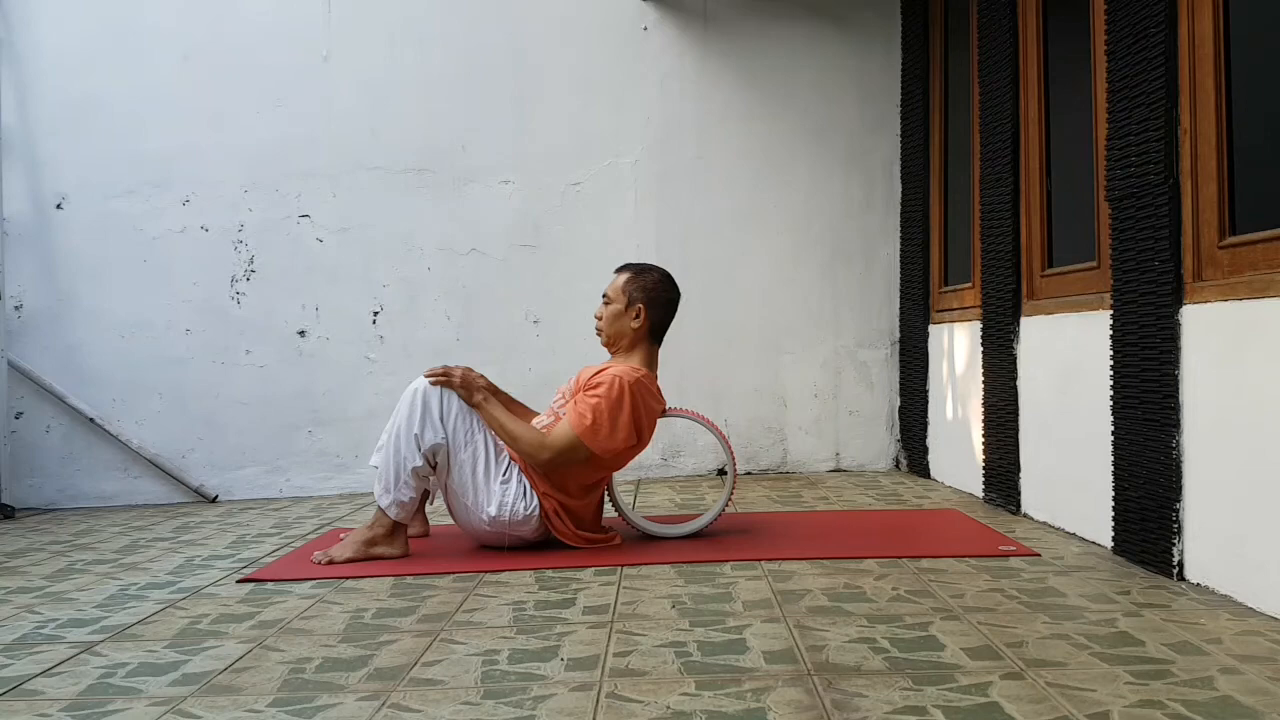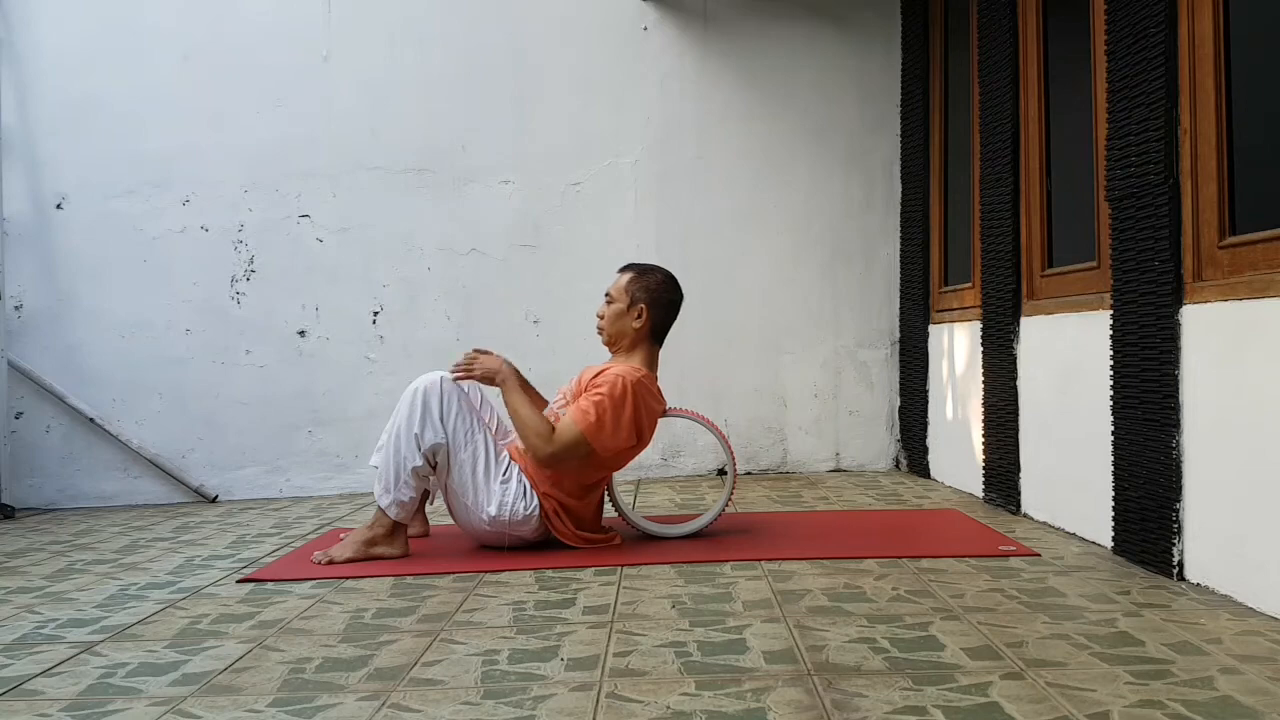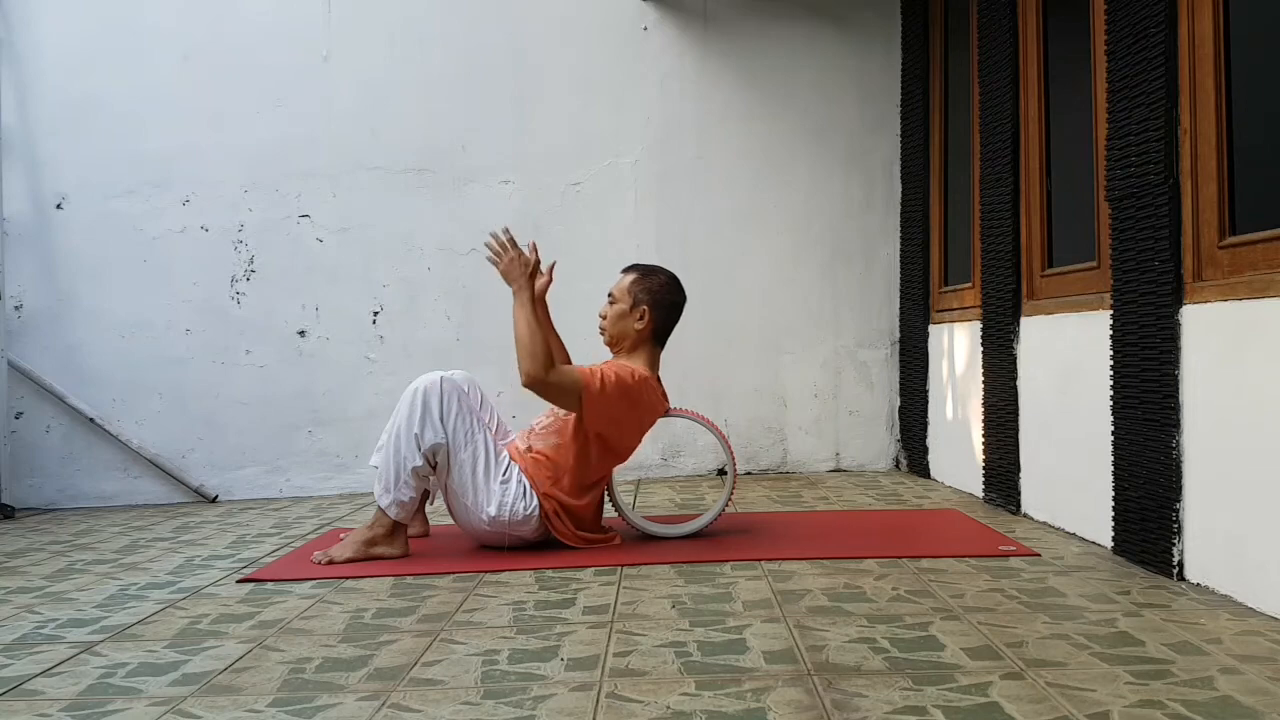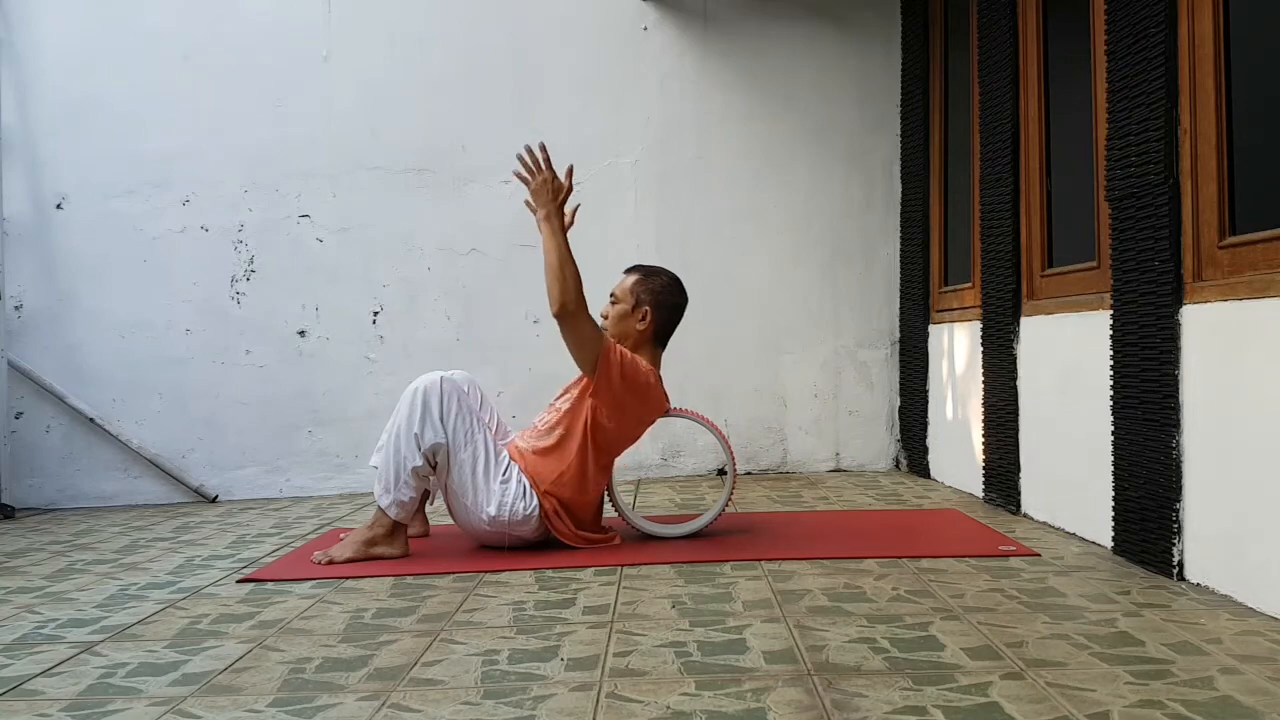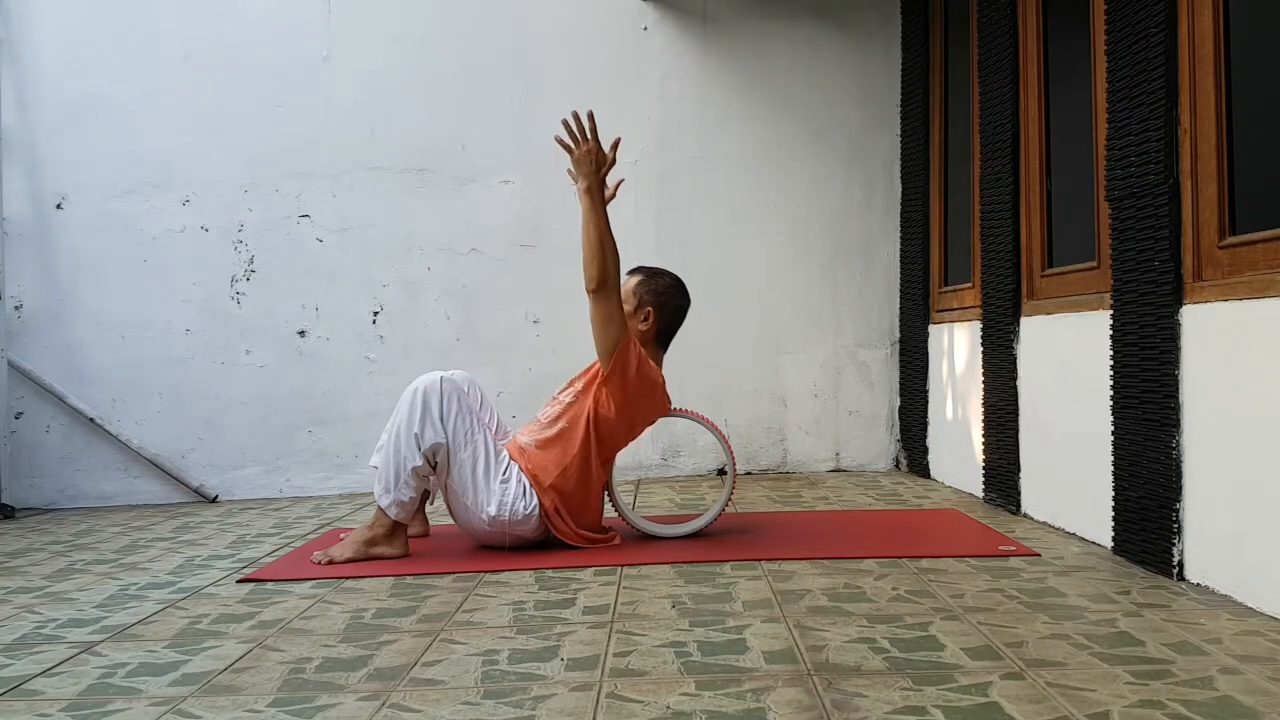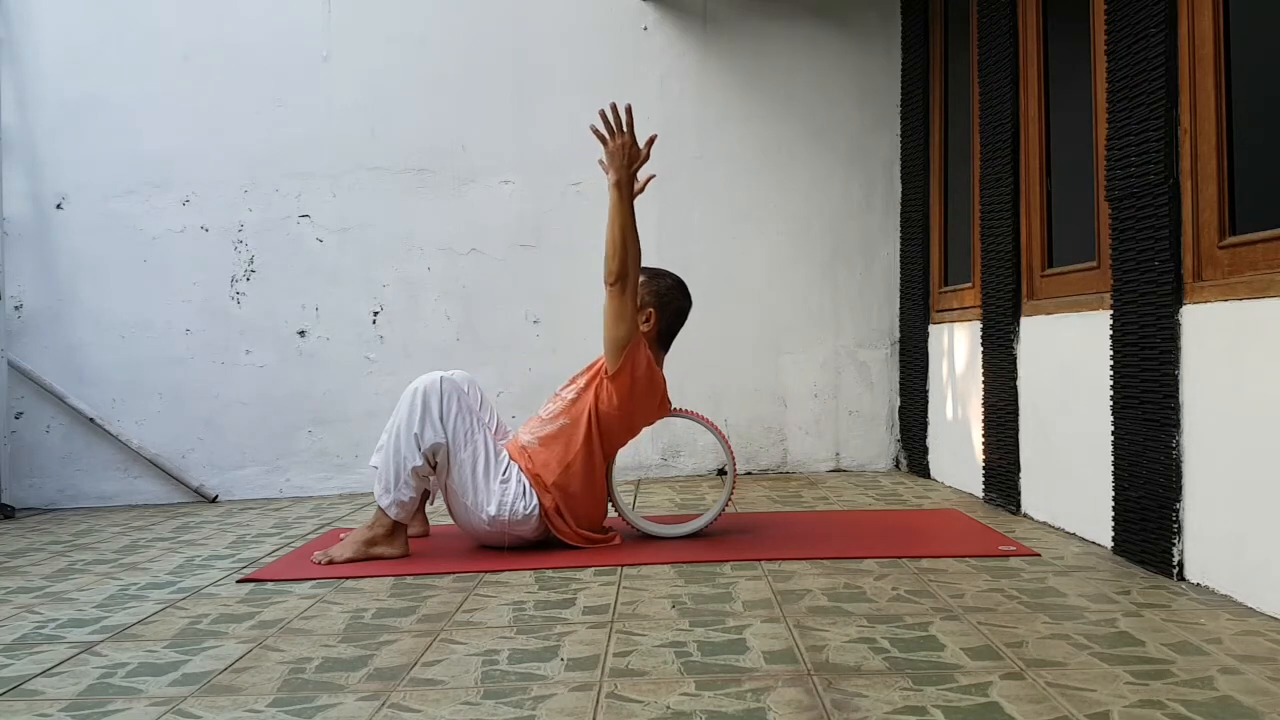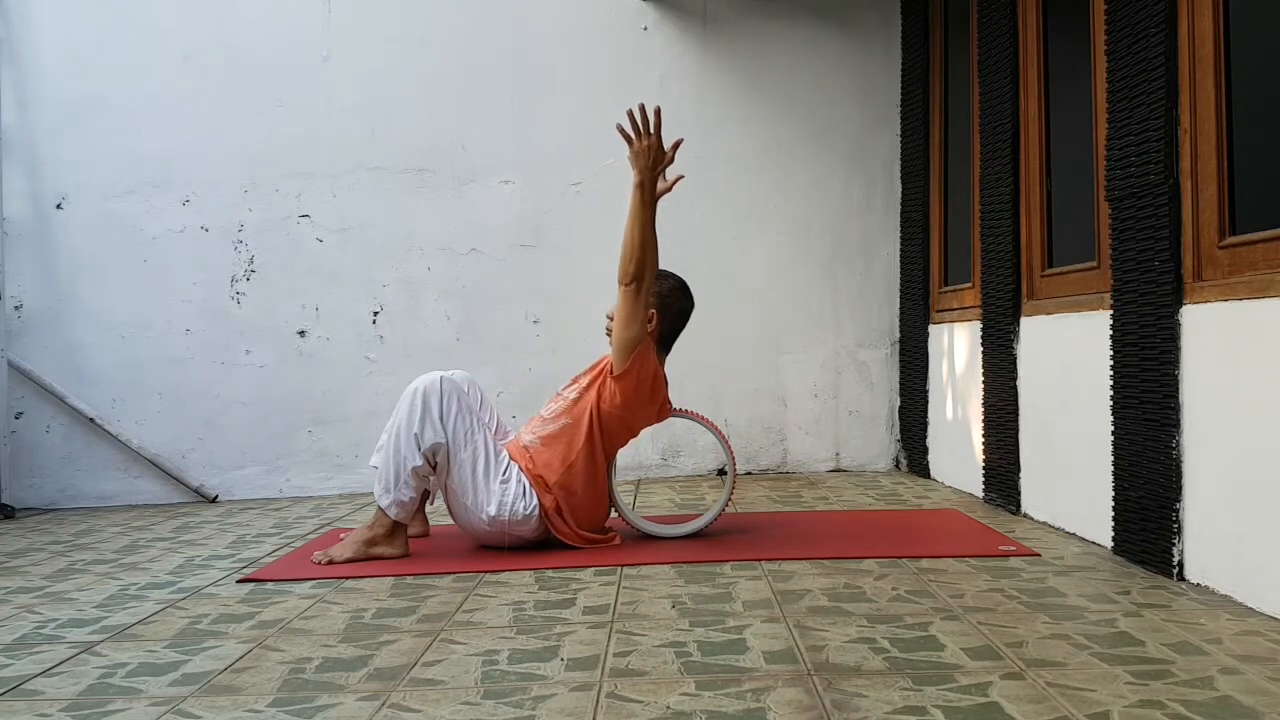
dt=0.4s
person 1, frame 1
left shoulder: (620, 384)
right shoulder: (625, 378)
left elbow: (546, 454)
left wrist: (480, 398)
right wrist: (489, 391)
left hip: (518, 509)
right hip: (519, 485)
left knee: (430, 393)
right knee: (445, 391)
left ankle: (385, 532)
right ankle: (411, 512)
person 1, frame 2
left shoulder: (622, 385)
right shoulder: (627, 378)
left elbow: (547, 448)
left wrist: (506, 379)
right wrist: (508, 379)
left hip: (518, 508)
right hip: (518, 479)
left knee: (433, 390)
right knee: (456, 389)
left ankle: (385, 531)
right ankle: (411, 512)
person 1, frame 3
left shoulder: (629, 386)
right shoulder: (634, 380)
left elbow: (536, 375)
right elbow: (561, 371)
left wrist: (521, 288)
right wrist: (537, 300)
left hip: (519, 507)
right hip: (521, 481)
left knee: (434, 392)
right knee: (457, 386)
left ankle: (386, 531)
right ankle: (411, 510)
person 1, frame 4
left shoulder: (632, 379)
right shoulder: (632, 378)
left elbow: (566, 308)
right elbow: (574, 314)
left wrist: (551, 217)
right wrist: (552, 231)
left hip: (516, 508)
right hip: (520, 485)
left knee: (434, 393)
right knee: (456, 388)
left ankle: (386, 531)
right ankle: (410, 512)
person 1, frame 5
left shoulder: (635, 376)
right shoulder: (634, 377)
left elbow: (599, 287)
right elbow: (605, 291)
left wrist: (591, 192)
right wrist: (591, 200)
left hip: (515, 507)
right hip: (518, 483)
left knee: (434, 392)
right knee: (456, 386)
left ankle: (385, 531)
right ankle: (410, 510)
person 1, frame 6
left shoulder: (636, 374)
right shoulder: (635, 379)
left elbow: (618, 282)
right elbow: (626, 284)
left wrist: (621, 186)
right wrist: (623, 191)
left hip: (514, 507)
right hip: (518, 483)
left knee: (435, 391)
right knee: (457, 386)
left ankle: (386, 530)
right ankle: (411, 511)
person 1, frame 7
left shoulder: (639, 376)
right shoulder: (636, 379)
left elbow: (634, 280)
right elbow: (641, 284)
left wrist: (643, 186)
right wrist: (648, 196)
left hip: (515, 506)
right hip: (518, 480)
left knee: (435, 391)
right knee: (456, 386)
left ankle: (386, 530)
right ankle: (411, 511)
